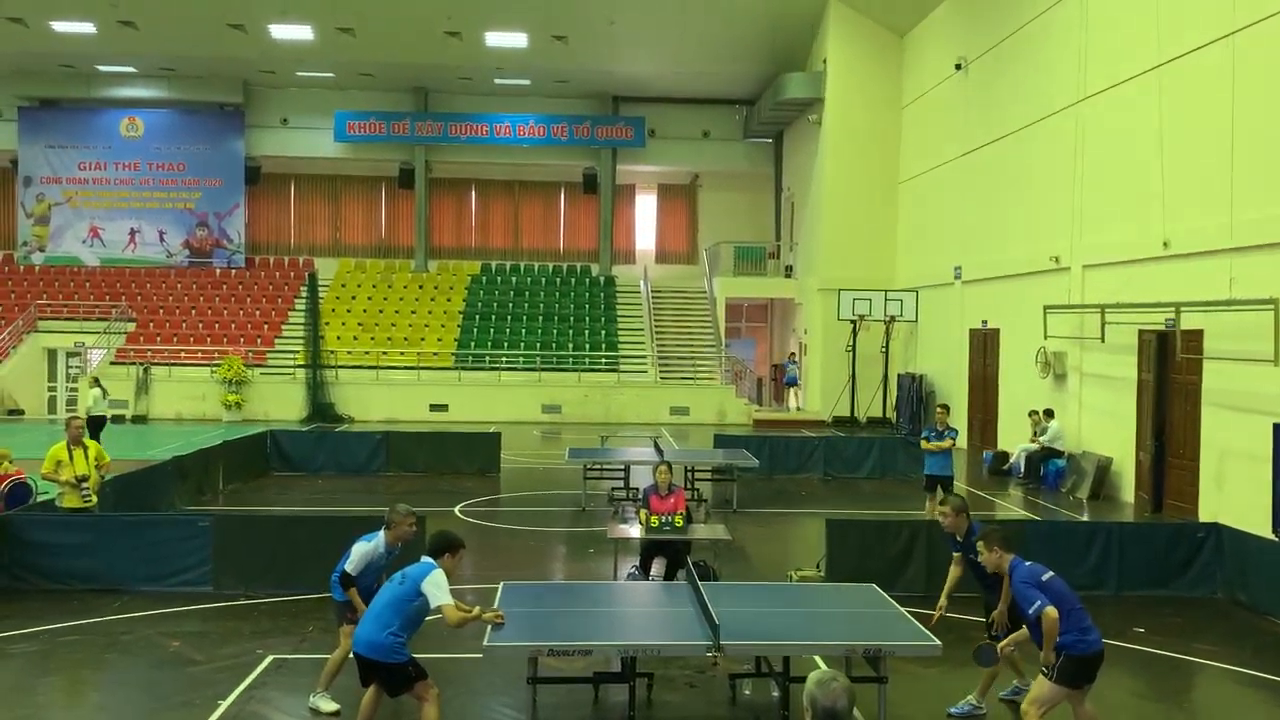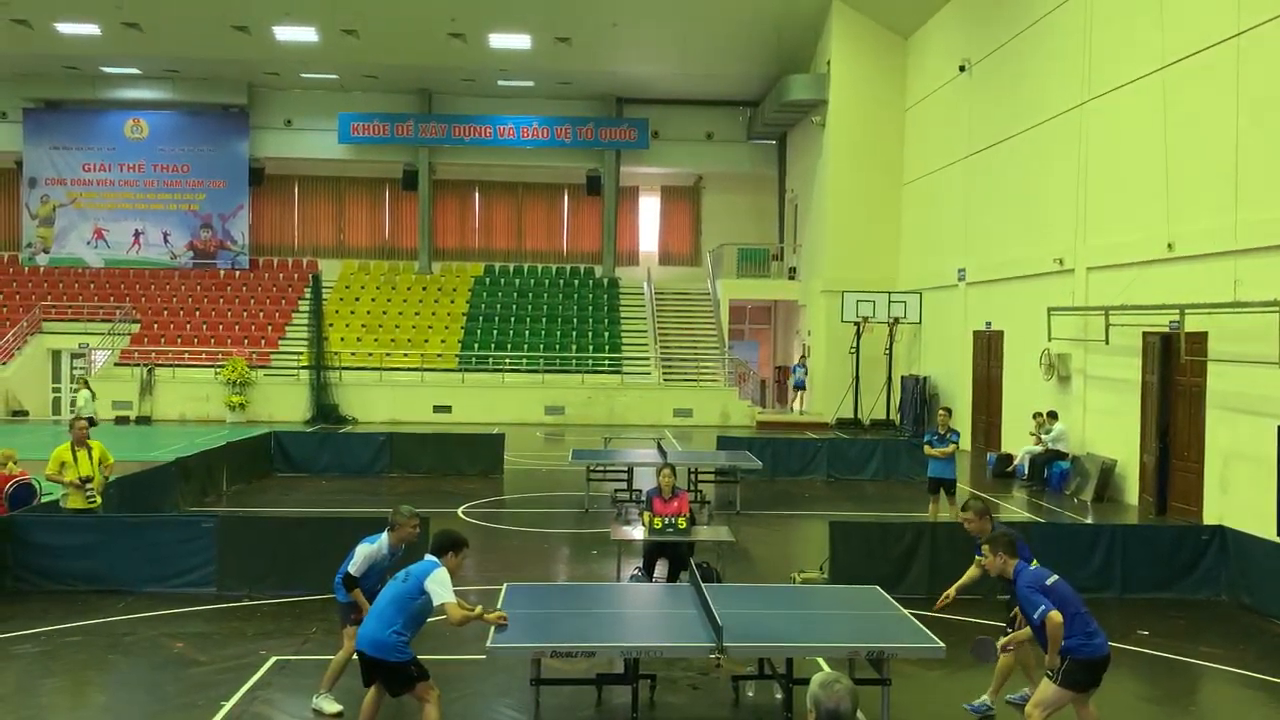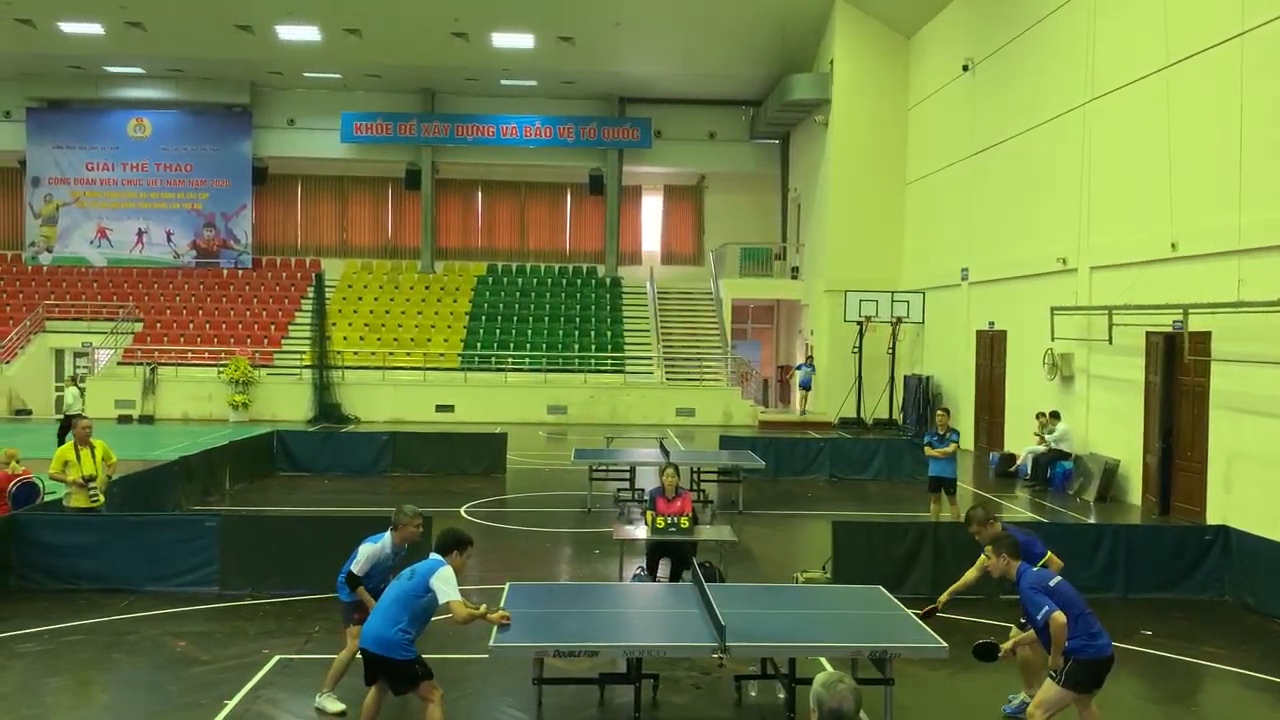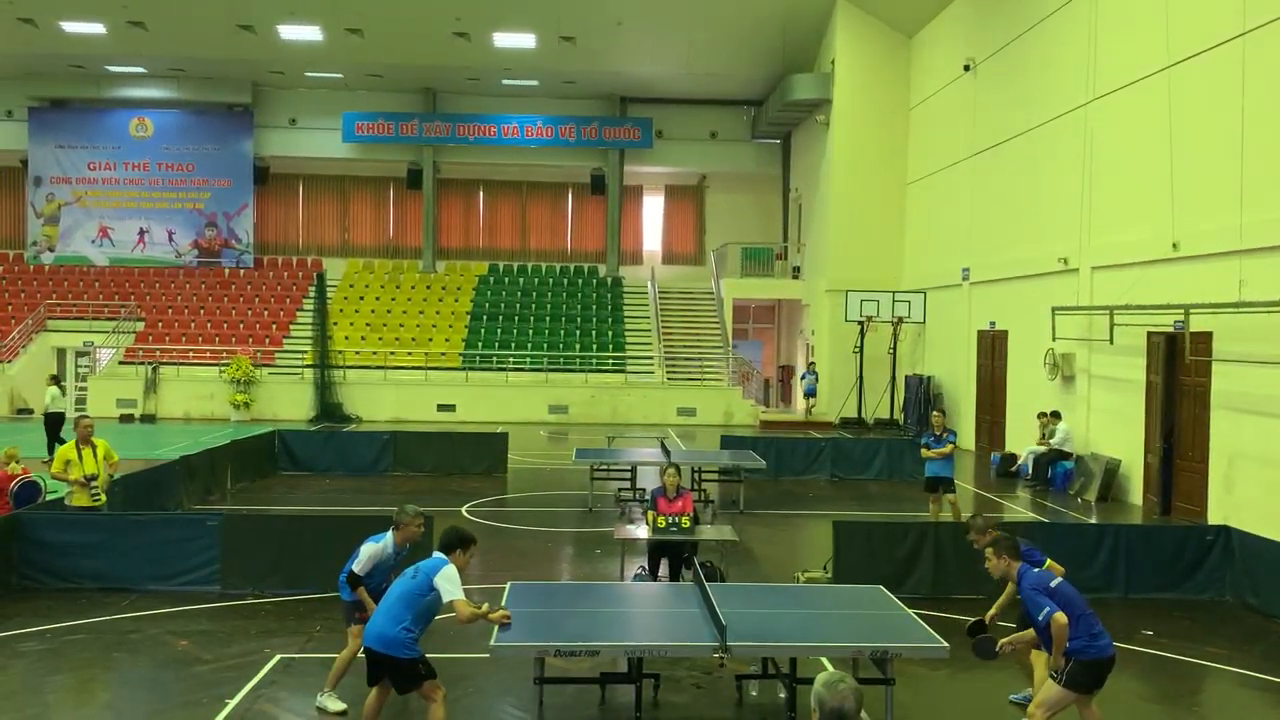
dt=0.3s
person 1, frame 1
right shoulder: (955, 535)
right elbow: (957, 564)
left wrist: (1001, 608)
right wrist: (945, 595)
left hip: (1005, 596)
right hip: (991, 593)
right knee: (1001, 642)
left ankle: (977, 701)
right ankle: (1024, 684)
person 1, frame 2
right shoulder: (983, 539)
right elbow: (977, 567)
right wrist: (955, 588)
right knee: (1018, 643)
left ankle: (988, 700)
right ankle: (1034, 691)
person 1, frame 3
left shoulder: (1021, 540)
right shoulder: (995, 540)
left elbow: (1057, 564)
right elbow: (977, 569)
right wrist: (949, 592)
left knee: (1018, 638)
left ankle: (1029, 696)
right ankle: (1038, 690)
person 1, frame 4
left shoulder: (1019, 551)
left elbow: (1059, 571)
right elbow: (1015, 583)
right wrist: (996, 608)
left knee: (1038, 658)
right ankle: (1034, 692)
person 2, frame 1
left shoulder: (395, 544)
right shoulder: (367, 546)
right elbow: (346, 579)
right wrist: (361, 608)
left hip: (368, 590)
right hip: (346, 593)
right knee: (347, 645)
right ankle: (319, 695)
person 2, frame 2
left shoulder: (398, 545)
right shoulder: (371, 547)
right elbow: (349, 580)
right wrist: (366, 608)
left hip: (372, 591)
right hip: (350, 594)
right knee: (351, 646)
right ankle: (321, 696)
person 2, frame 3
left shoulder: (401, 545)
right shoulder: (374, 547)
right elbow: (352, 579)
right wrist: (371, 605)
left hip: (375, 590)
right hip: (354, 593)
right knee: (354, 645)
right ankle: (324, 695)
person 2, frame 4
left shoulder: (403, 545)
right shoulder: (375, 547)
right elbow: (353, 579)
right wrist: (370, 606)
left hip: (377, 590)
right hip: (355, 593)
right knee: (356, 644)
right ankle: (326, 694)
person 3, frame 1
left shoulder: (415, 570)
right shoulder: (433, 573)
left elbow: (447, 602)
right elbow: (453, 619)
left wrist: (482, 616)
right wrist: (474, 616)
left hip: (361, 642)
right hip: (385, 647)
left knee: (378, 686)
right knee: (429, 696)
person 3, frame 2
left shoulder: (418, 569)
right shoulder: (437, 571)
left elbow: (451, 601)
right elbow: (455, 618)
left wrist: (486, 617)
right wrist: (477, 614)
left hip: (364, 640)
right hip: (388, 646)
left knee: (379, 687)
right knee: (430, 697)
person 3, frame 3
left shoulder: (422, 567)
right shoulder: (442, 570)
left elbow: (456, 602)
right elbow: (461, 616)
left wrist: (489, 617)
right wrist: (481, 613)
left hip: (369, 639)
right hip: (393, 644)
left knee: (380, 687)
right knee: (433, 697)
person 3, frame 4
left shoulder: (425, 566)
right shoulder: (446, 568)
left elbow: (459, 602)
right elbow: (464, 615)
left wrist: (490, 617)
right wrist: (483, 612)
left hip: (372, 637)
right hip: (397, 643)
left knee: (382, 688)
right knee: (436, 696)
person 4, frame 1
left shoulder: (1020, 580)
right shoulder: (1030, 569)
left elbow: (1051, 616)
left wrist: (1047, 652)
right wrist: (1012, 639)
left hip: (1073, 651)
right hip: (1090, 646)
right knee: (1077, 701)
person 4, frame 2
left shoulder: (1025, 584)
right shoulder: (1035, 572)
left elbow: (1055, 620)
left wrist: (1052, 657)
right wrist: (1012, 638)
left hip: (1079, 655)
right hip: (1096, 650)
right knee: (1081, 703)
person 4, frame 3
left shoulder: (1028, 585)
right shoulder: (1037, 574)
left elbow: (1059, 621)
left wrist: (1055, 657)
right wrist: (1016, 642)
left hip: (1083, 655)
right hip: (1100, 650)
right knee: (1083, 703)
person 4, frame 4
left shoulder: (1029, 586)
right shoulder: (1037, 575)
left elbow: (1060, 621)
left wrist: (1057, 658)
right wrist: (1013, 639)
left hip: (1084, 656)
right hip: (1101, 651)
right knee: (1083, 703)
